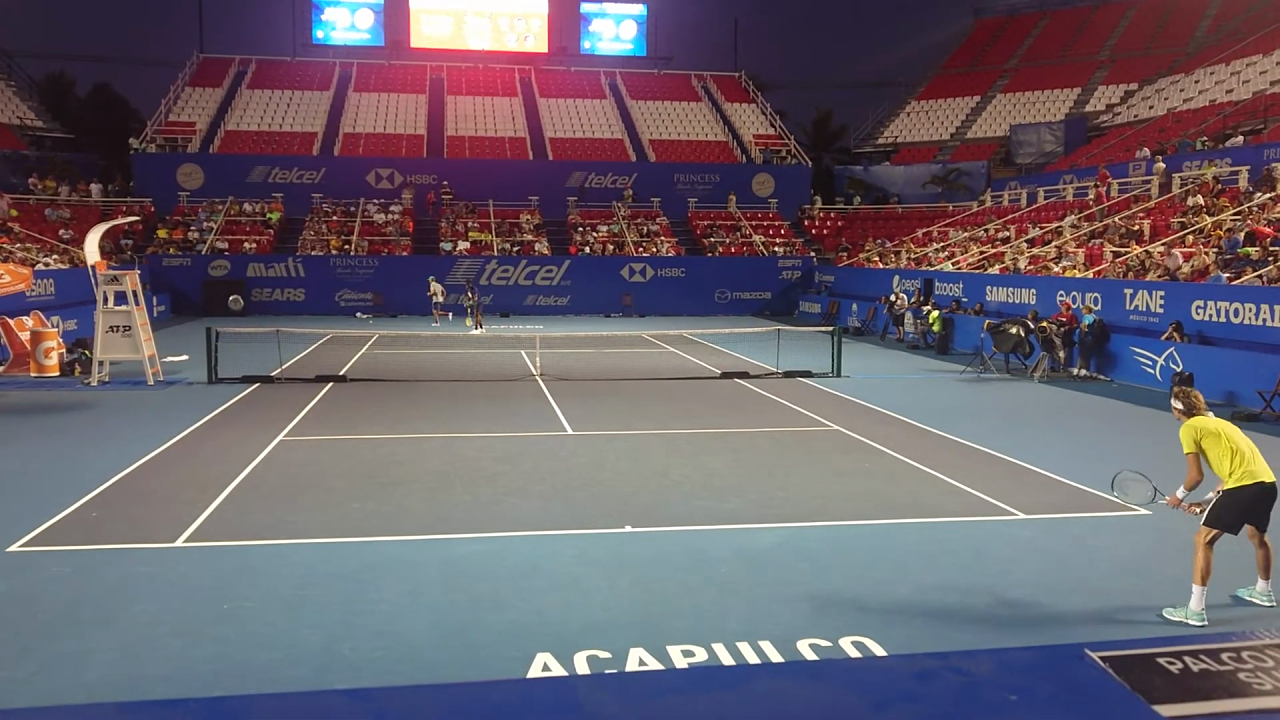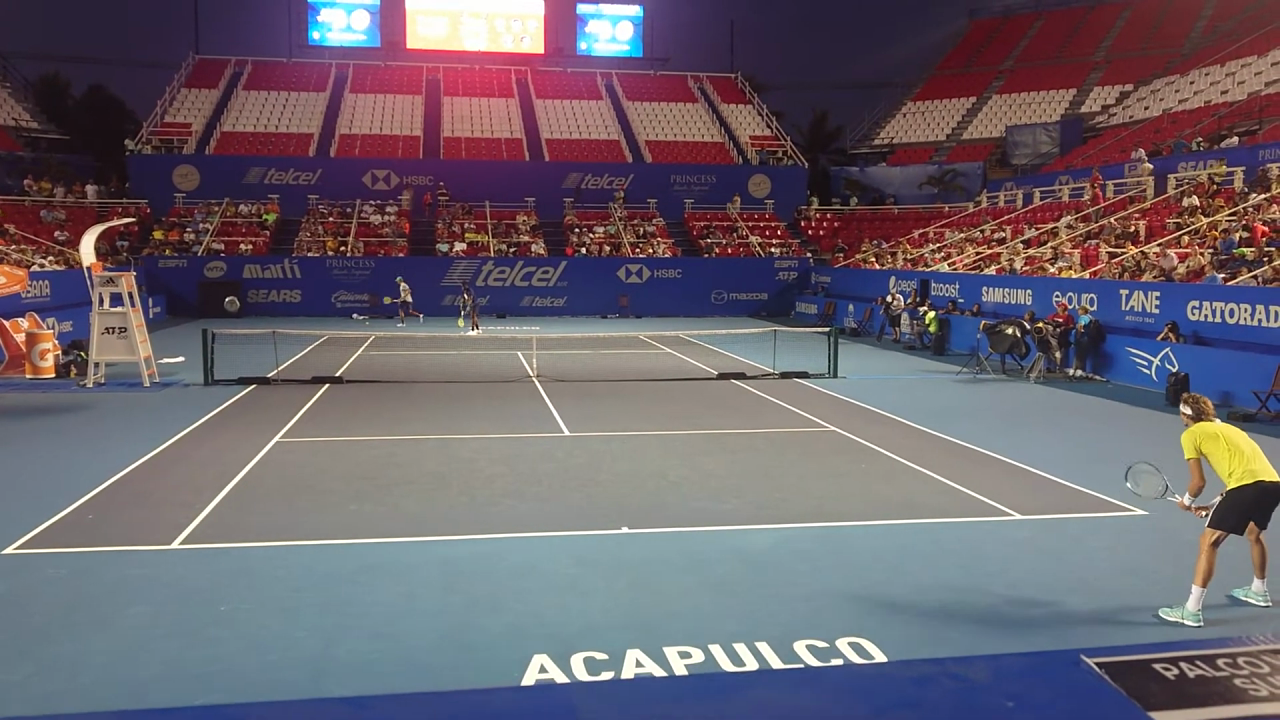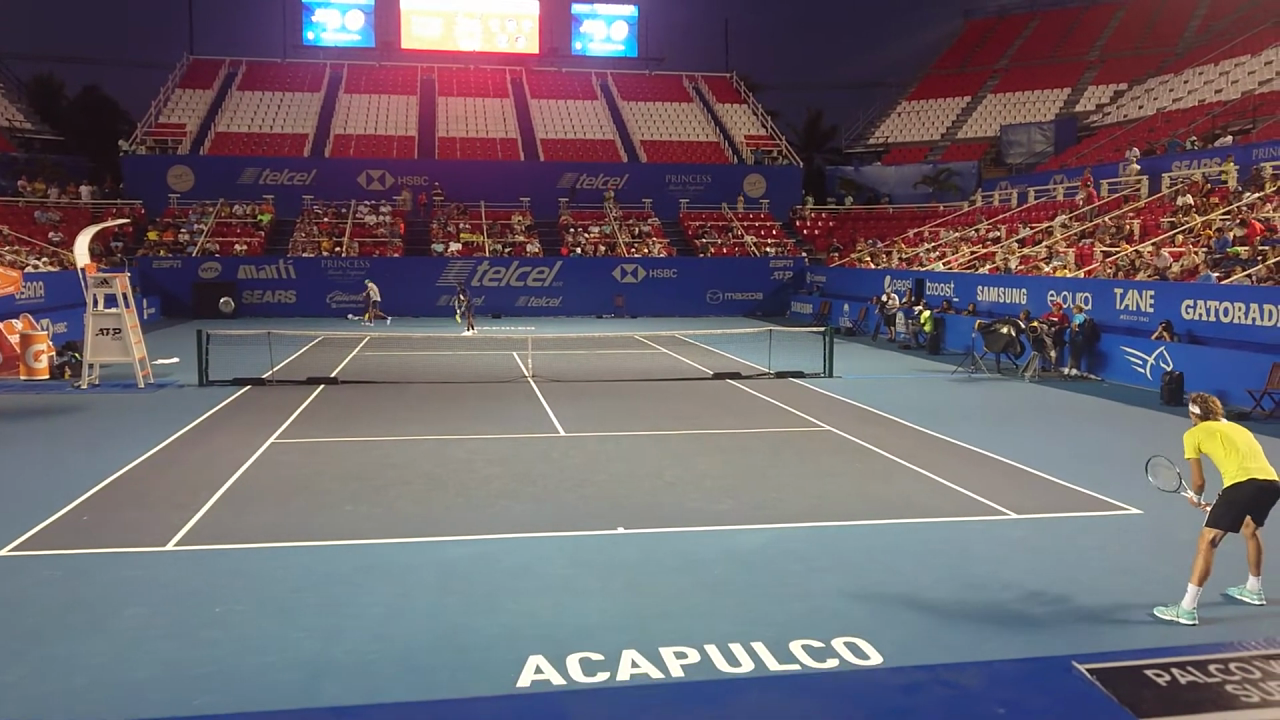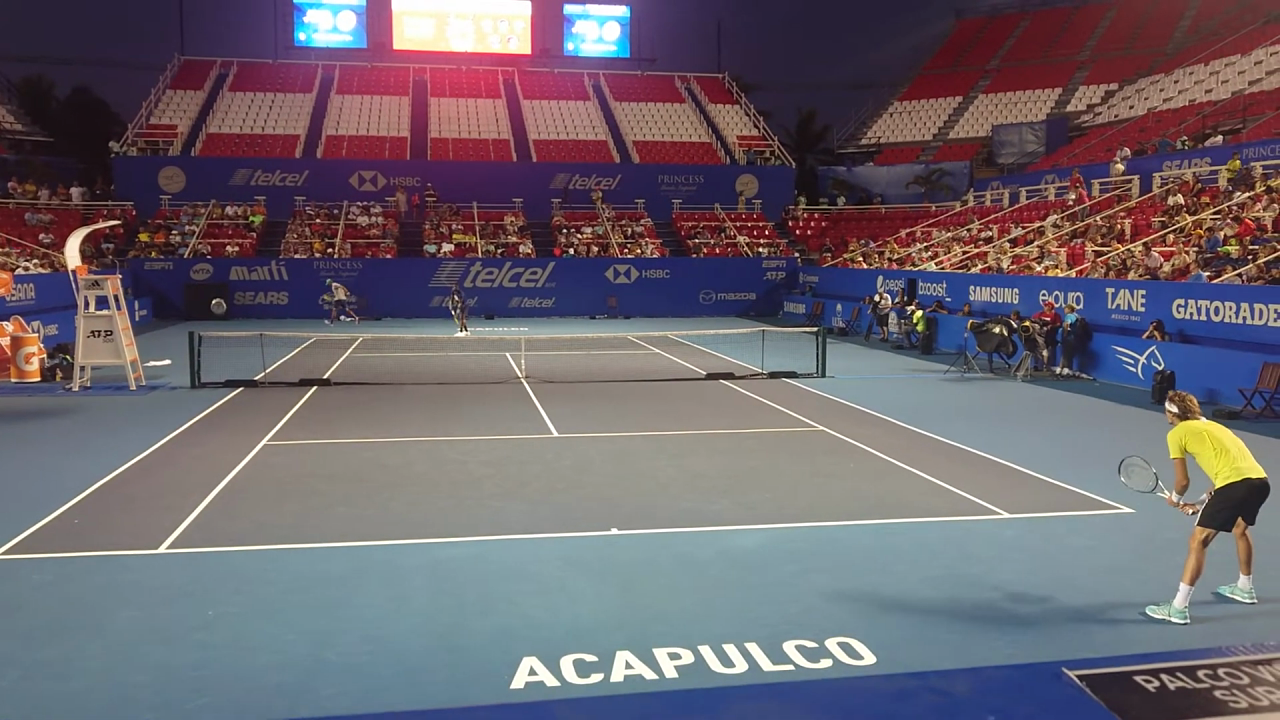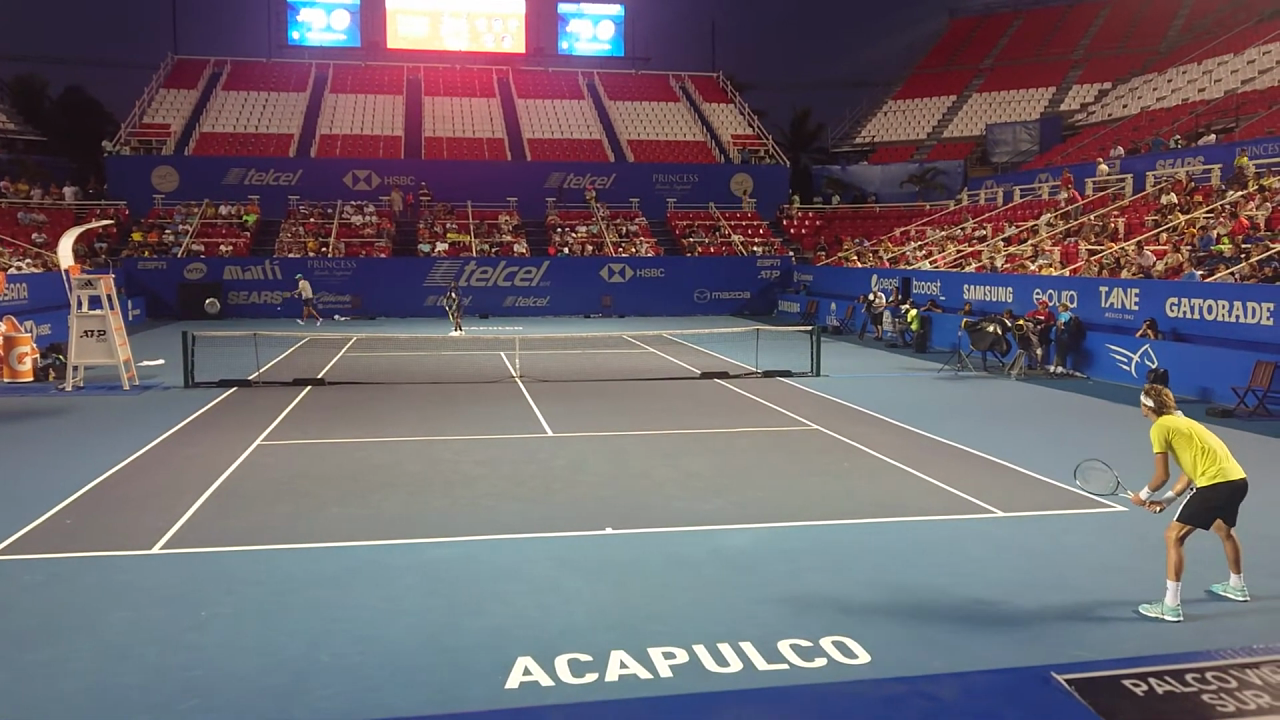
dt=0.4s
person 1, frame 1
left shoulder: (1189, 428)
right shoulder: (1220, 423)
left elbow: (1196, 476)
left wrist: (1179, 496)
right wrist: (1205, 504)
left hip: (1245, 486)
left knee: (1203, 540)
right knee: (1257, 536)
left ankle: (1195, 610)
person 1, frame 2
left shoulder: (1191, 434)
right shoulder: (1228, 429)
left elbow: (1198, 482)
left wrist: (1188, 502)
right wrist: (1216, 506)
left hip: (1248, 486)
left knee: (1208, 542)
right knee: (1253, 533)
left ankle: (1192, 610)
right ankle: (1259, 591)
person 1, frame 3
left shoulder: (1193, 434)
right shoulder: (1238, 428)
left elbow: (1199, 481)
left wrist: (1196, 499)
right wrist: (1224, 506)
left hip: (1243, 484)
left knee: (1207, 542)
right knee: (1250, 529)
left ankle: (1187, 609)
right ankle: (1254, 589)
person 1, frame 4
left shoulder: (1177, 433)
right shoulder: (1211, 426)
left elbow: (1182, 481)
left wrist: (1176, 499)
right wrist: (1200, 503)
left hip: (1235, 484)
right hip: (1259, 481)
left knee: (1198, 541)
right knee: (1239, 529)
left ankle: (1179, 608)
right ankle: (1245, 588)
person 1, frame 5
left shoulder: (1160, 427)
right shoulder: (1183, 422)
left elbow: (1162, 476)
left wrist: (1143, 495)
right wrist: (1165, 501)
left hip: (1215, 485)
right hip: (1238, 480)
left knee: (1174, 537)
right knee: (1224, 530)
left ankle: (1171, 606)
right ankle: (1237, 586)
